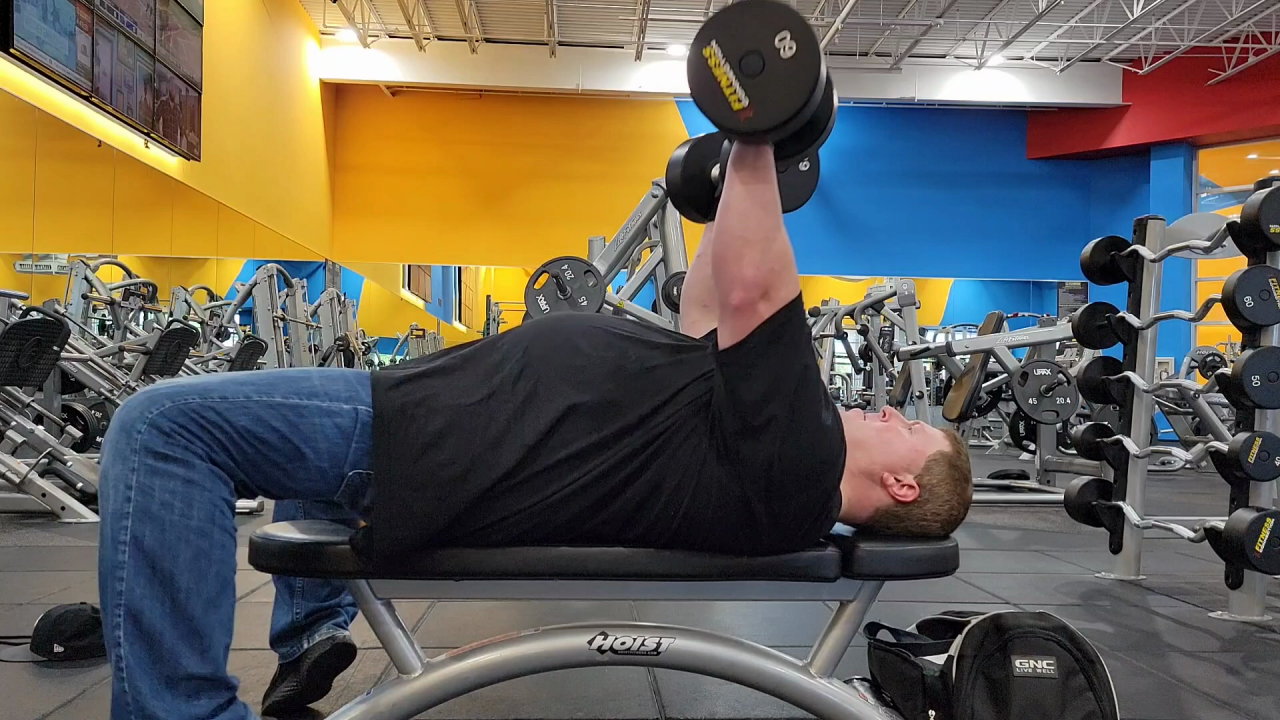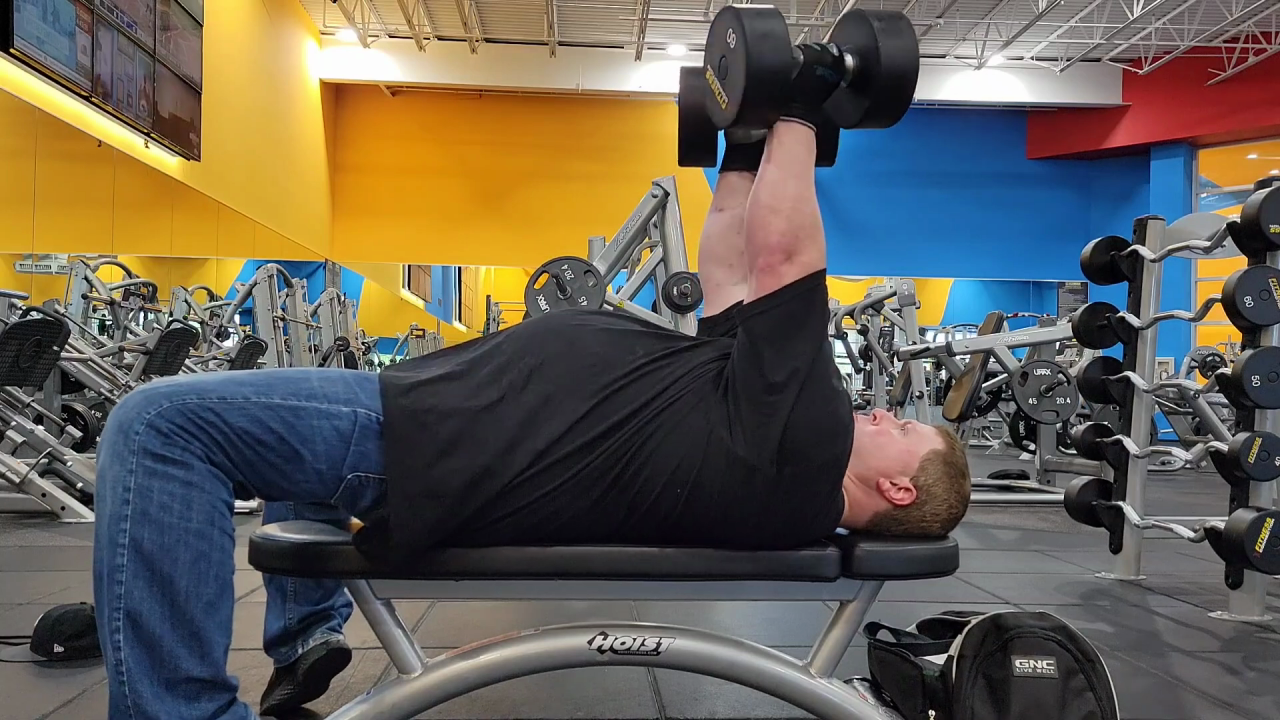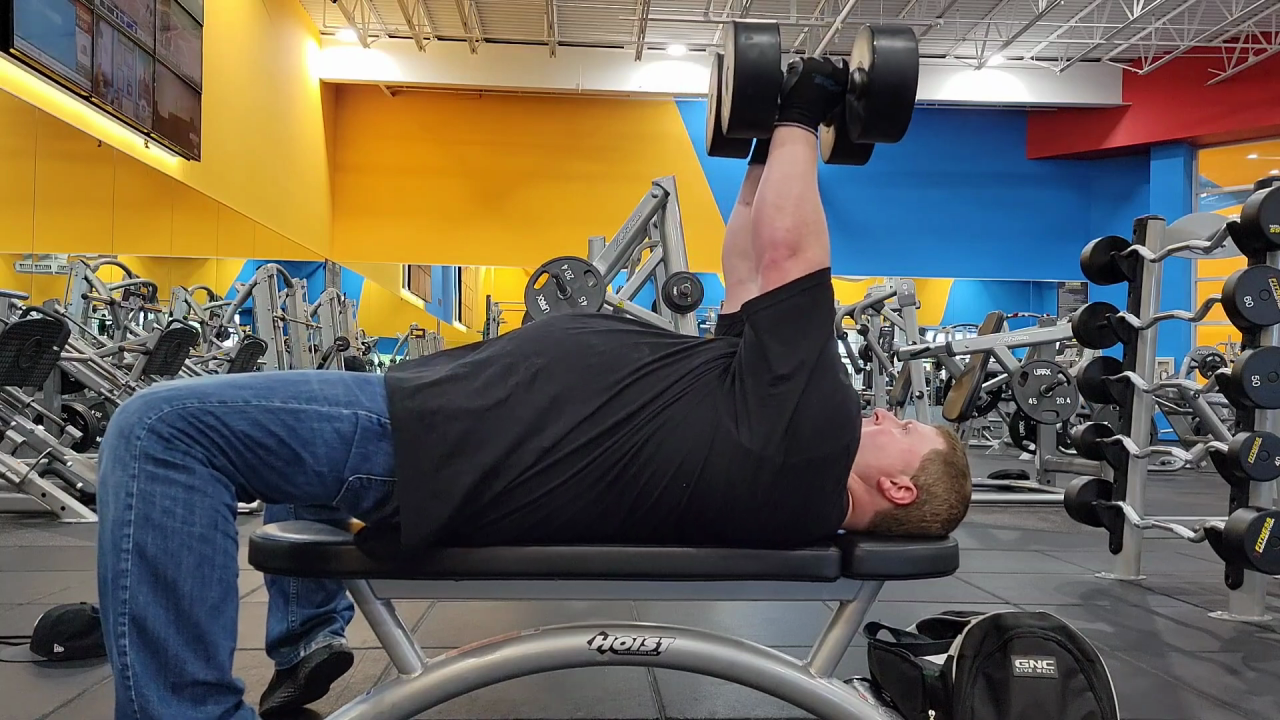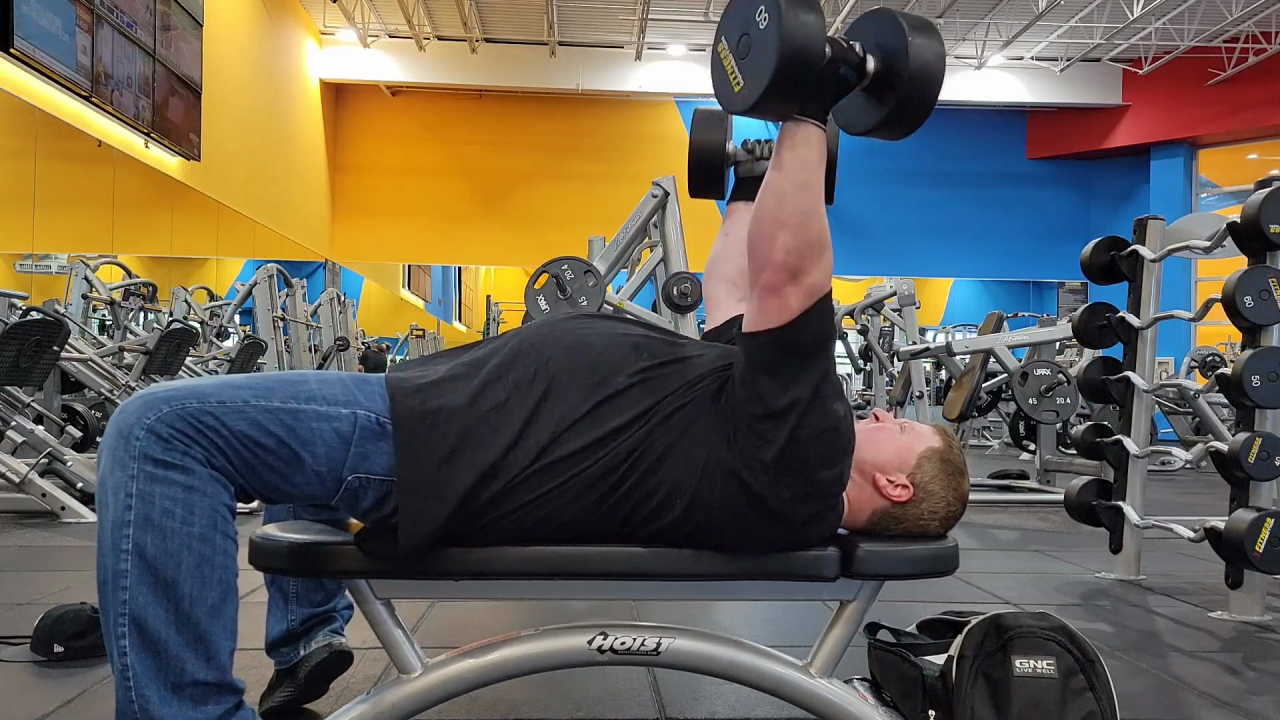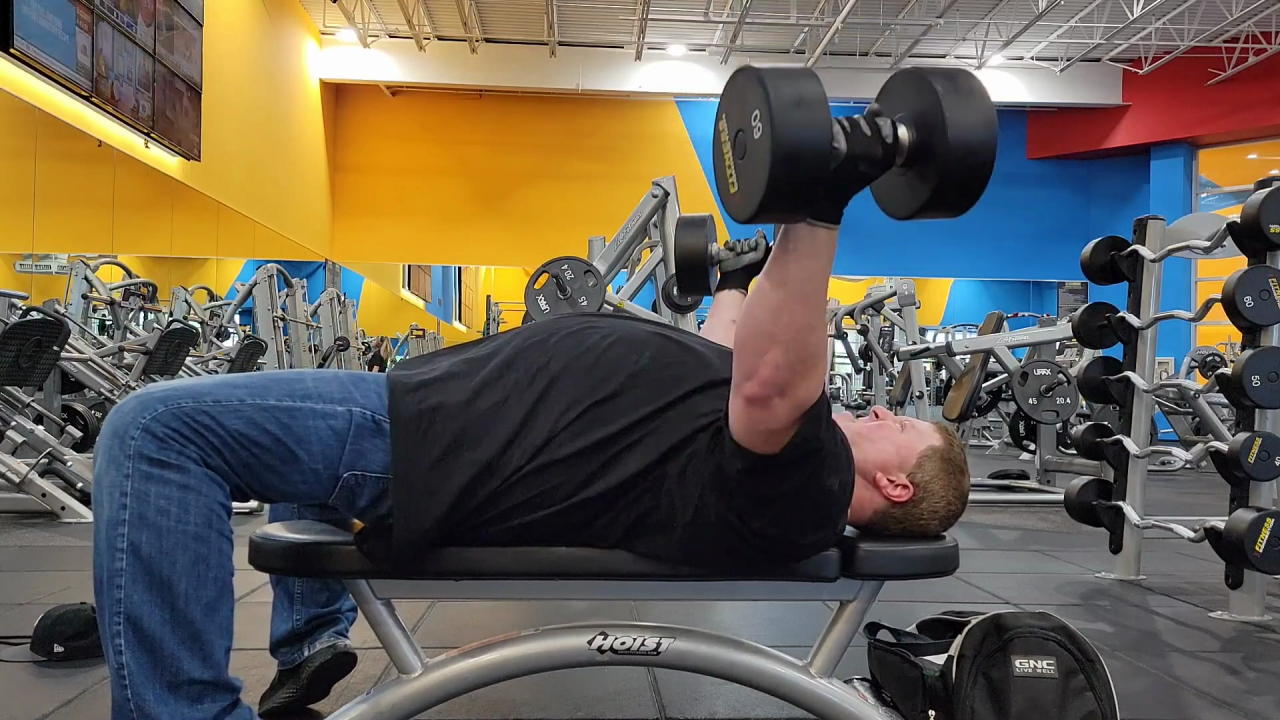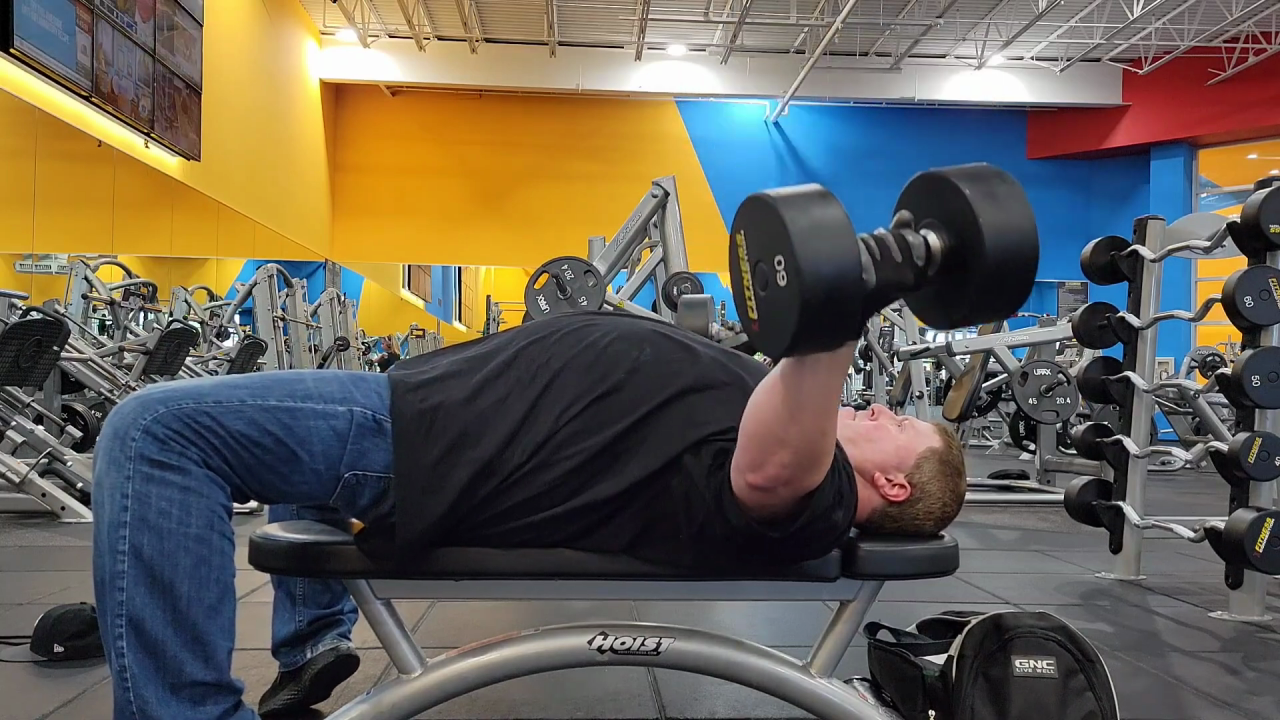
dt=0.7s
person 1, frame 1
left shoulder: (797, 466)
right shoulder: (784, 438)
left elbow: (750, 297)
right elbow: (708, 326)
left wrist: (759, 134)
right wrist: (736, 178)
left hip: (432, 452)
right hip: (453, 418)
left knee: (162, 425)
right knee: (299, 405)
right ankle: (312, 642)
person 1, frame 2
left shoulder: (801, 447)
right shoulder: (784, 425)
left elbow: (781, 259)
right elbow: (735, 280)
left wrist: (797, 114)
right wrist: (743, 148)
left hip: (428, 451)
left knee: (161, 425)
right knee: (291, 398)
right ankle: (304, 646)
person 1, frame 3
left shoulder: (811, 442)
right shoulder: (776, 418)
left elbow: (789, 257)
right elbow: (754, 279)
left wrist: (799, 120)
right wrist: (767, 149)
left hip: (433, 450)
left knee: (162, 427)
right knee: (284, 404)
right ankle: (308, 644)
person 1, frame 4
left shoulder: (801, 466)
right shoulder: (772, 430)
left elbow: (787, 281)
right elbow: (737, 306)
left wrist: (807, 119)
right wrist: (747, 191)
left knee: (161, 428)
right ankle: (307, 647)
person 1, frame 5
left shoulder: (803, 487)
right shoulder: (798, 444)
left elbow: (767, 385)
right elbow: (718, 373)
left wrist: (821, 207)
right wrist: (736, 280)
left knee: (156, 429)
right knee: (292, 404)
right ankle: (310, 648)
person 1, frame 6
left shoulder: (813, 493)
right shoulder: (787, 426)
left elbow: (765, 469)
right wrist: (744, 344)
left knee: (156, 431)
right knee: (287, 411)
right ankle: (311, 646)
